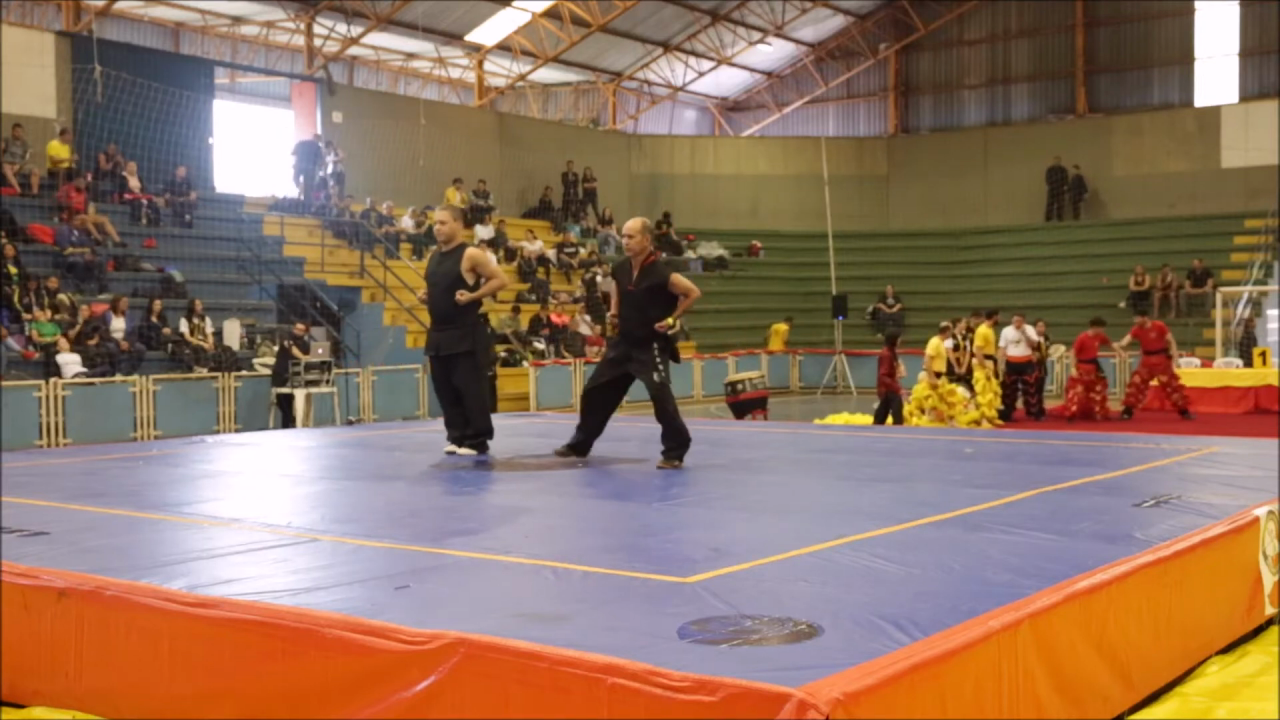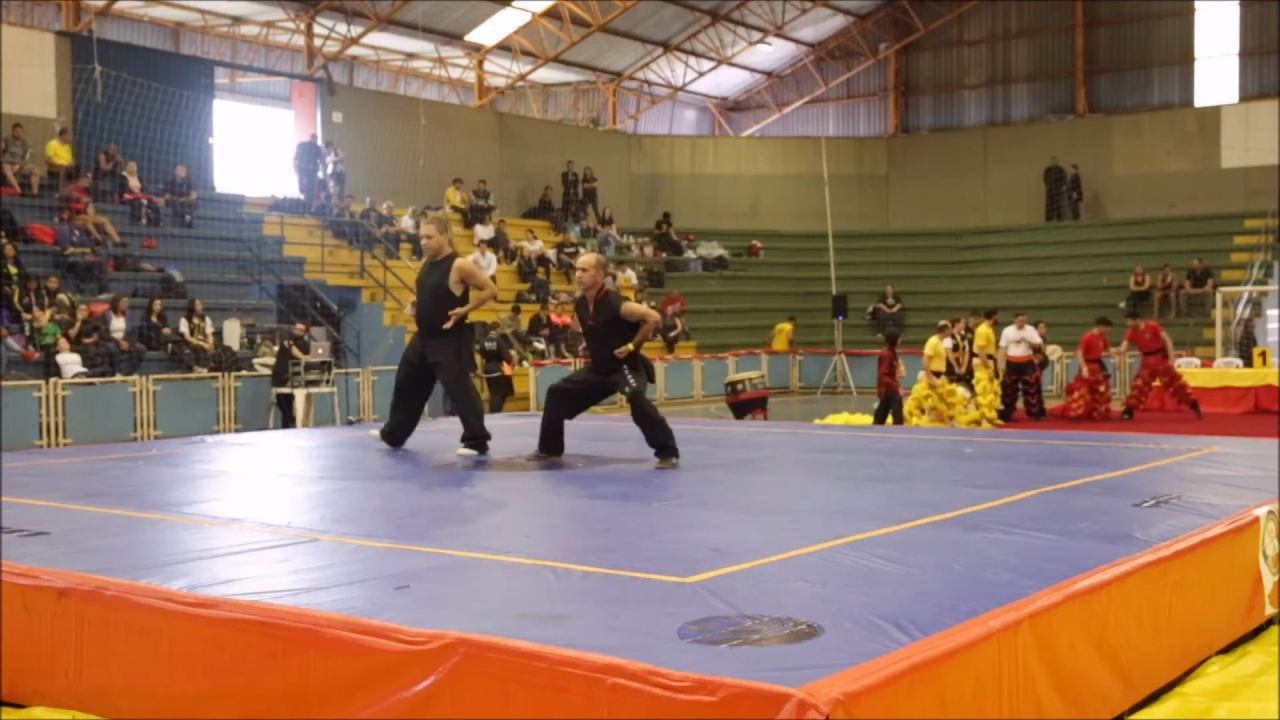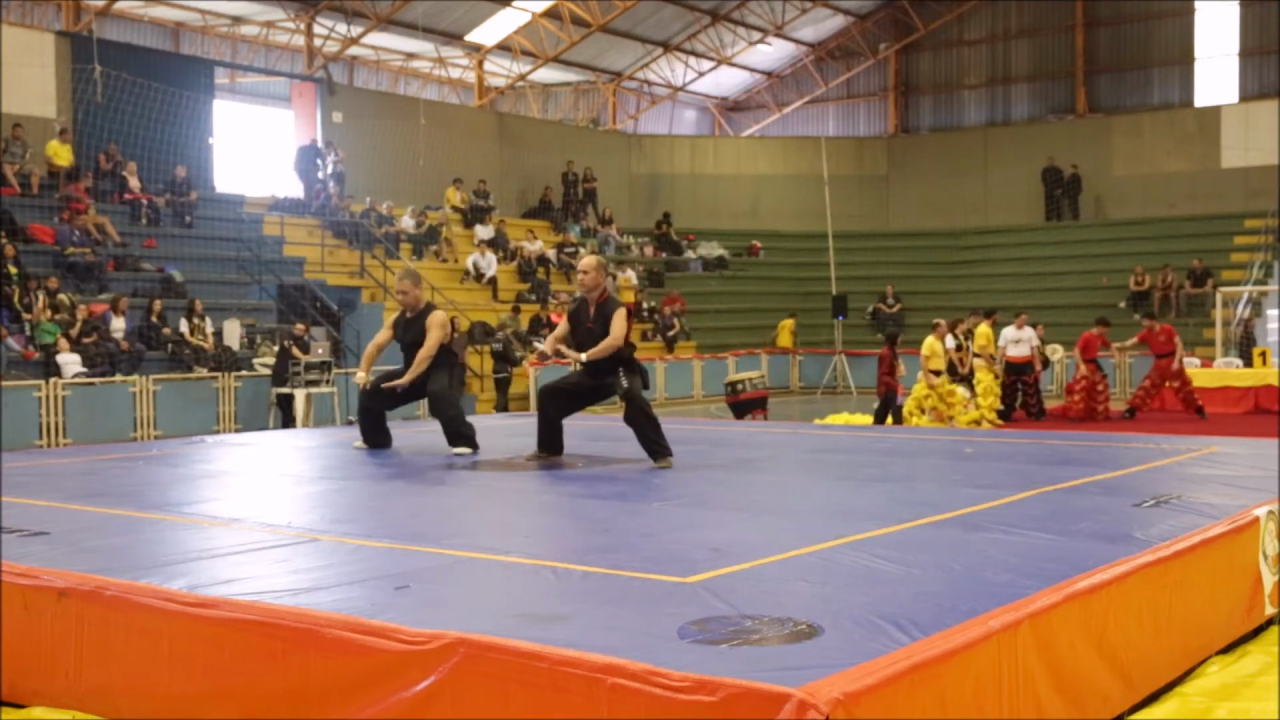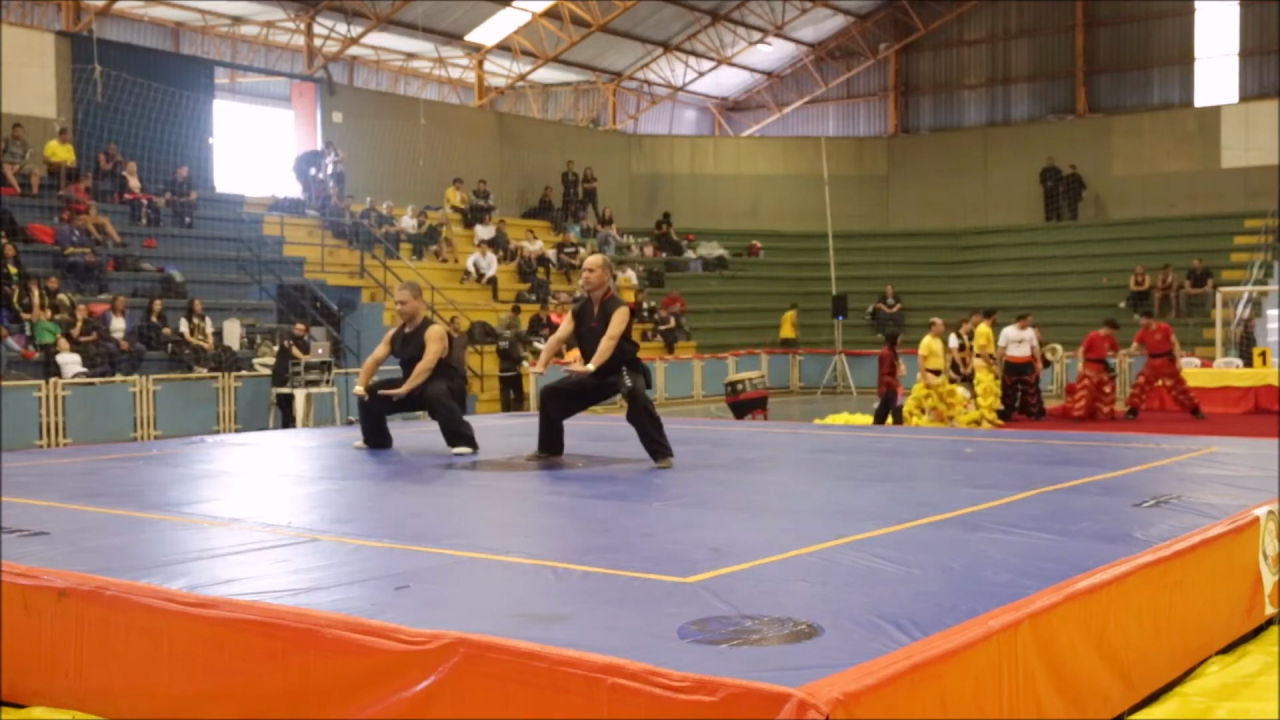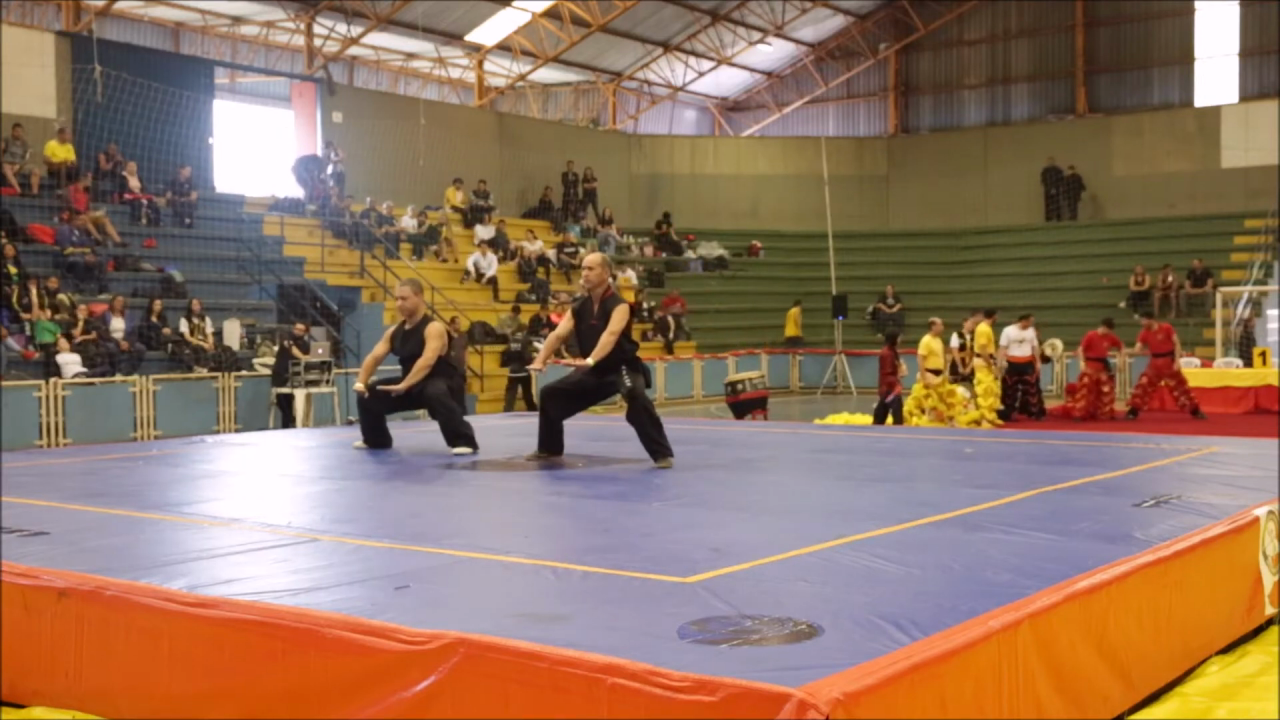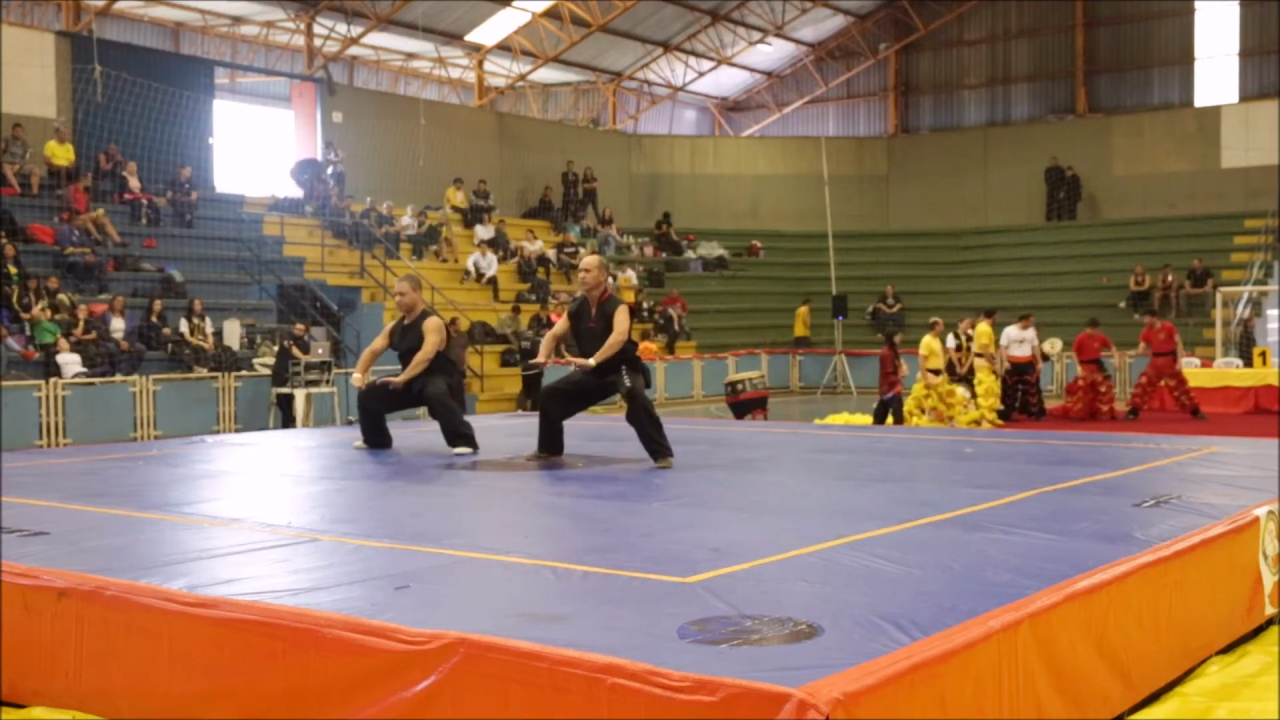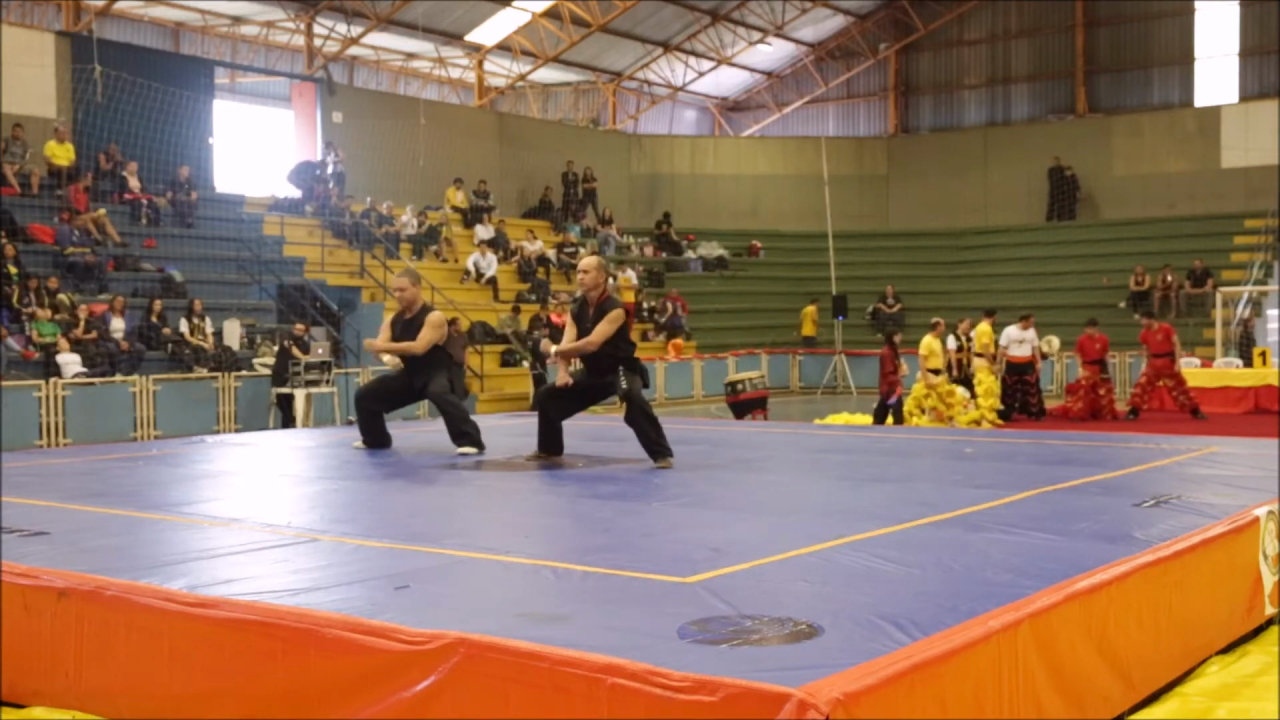
dt=0.3s
person 1, frame 1
left shoulder: (662, 274)
right shoulder: (620, 269)
left elbow: (693, 293)
left wrist: (671, 320)
right wrist: (615, 310)
left hip: (652, 346)
right hip: (624, 344)
left knee: (660, 394)
right knee: (594, 390)
left ankle: (675, 452)
right ankle: (579, 445)
person 1, frame 2
left shoulder: (616, 304)
right shoulder: (580, 304)
left elbow: (654, 318)
left wrist: (632, 346)
right wrist: (588, 344)
left hip: (625, 367)
right hip: (597, 368)
left knee: (638, 401)
right knee: (557, 394)
left ankle: (667, 453)
right ankle: (550, 448)
person 1, frame 3
left shoulder: (615, 308)
right shoulder: (576, 310)
left elbow: (616, 340)
right elbow: (556, 336)
left wrist: (583, 356)
right wrist: (548, 349)
left hip: (620, 370)
right hip: (591, 373)
left knee: (633, 399)
right knee: (548, 394)
left ankle: (661, 453)
right ankle: (549, 448)
person 1, frame 4
left shoulder: (619, 308)
right shoulder: (579, 310)
left elbow: (610, 340)
right elbow: (558, 337)
left wrist: (591, 366)
right wrist: (541, 364)
left hip: (622, 369)
right hip: (593, 374)
left knee: (637, 398)
right knee: (549, 394)
left ankle: (662, 454)
right ankle: (549, 448)
person 1, frame 5
left shoulder: (619, 306)
right shoulder: (579, 308)
left elbow: (610, 335)
right elbow: (558, 334)
left wrist: (590, 360)
right wrist: (540, 360)
left hip: (622, 368)
right hip: (593, 372)
left knee: (637, 398)
right knee: (550, 394)
left ankle: (662, 454)
right ankle: (549, 448)
person 1, frame 6
left shoulder: (617, 307)
right shoulder: (575, 310)
left elbow: (619, 336)
right elbow: (554, 334)
left wrist: (592, 361)
right wrist: (543, 355)
left hip: (622, 368)
right hip: (592, 370)
left knee: (636, 397)
right knee: (550, 396)
left ankle: (662, 454)
right ankle: (549, 448)
person 1, frame 7
left shoulder: (614, 309)
right shoulder: (576, 310)
left elbow: (592, 343)
right elbow: (567, 345)
left wrist: (553, 350)
right wrist: (562, 371)
left hip: (621, 370)
right hip: (592, 372)
left knee: (634, 400)
right knee: (547, 395)
left ankle: (661, 454)
right ankle: (549, 449)
person 2, frame 1
left shoulder: (471, 255)
right shoulder: (434, 257)
left elbow: (500, 279)
left wrist: (473, 296)
right wrist: (425, 296)
left hip: (465, 334)
right hip: (438, 334)
left knee: (472, 388)
right knee: (445, 390)
left ankle: (477, 441)
right ankle: (457, 437)
person 2, frame 2
left shoulder: (461, 266)
right shoulder: (428, 263)
left elbow: (489, 291)
left wrist: (463, 311)
right wrist: (417, 303)
left hip: (450, 341)
right hip: (423, 339)
left knee: (460, 390)
right knee: (406, 386)
left ankle: (477, 441)
right ankle: (392, 434)
person 2, frame 3
left shoulder: (436, 318)
right shoulder: (396, 319)
left elbow: (428, 352)
right elbow: (375, 346)
left wrist: (406, 380)
right wrist: (363, 372)
left hip: (441, 371)
right hip: (411, 372)
left knee: (438, 392)
right knee: (369, 392)
left ankle: (465, 441)
right ankle: (375, 439)
person 2, frame 4
left shoulder: (434, 331)
right shoulder: (394, 334)
left elbow: (428, 365)
right elbow: (374, 360)
left wrist: (405, 389)
right wrist: (361, 385)
left hip: (442, 385)
right hip: (411, 387)
left knee: (436, 394)
right knee: (368, 396)
left ankle: (464, 442)
right ankle: (376, 440)
person 2, frame 5
left shoulder: (434, 328)
right shoulder: (394, 331)
left elbow: (427, 361)
right elbow: (374, 357)
left wrist: (403, 386)
right wrist: (361, 382)
left hip: (440, 383)
right hip: (411, 386)
left knee: (436, 395)
right knee: (368, 396)
left ankle: (464, 441)
right ankle: (376, 439)
person 2, frame 6
left shoulder: (432, 323)
right shoulder: (395, 327)
left elbow: (426, 354)
right elbow: (372, 351)
left wrist: (404, 378)
right wrist: (358, 374)
left hip: (439, 378)
right hip: (410, 381)
left knee: (436, 395)
right knee: (368, 394)
left ankle: (464, 442)
right ankle: (376, 440)
person 2, frame 7
left shoulder: (434, 317)
right shoulder: (393, 320)
left elbow: (419, 348)
right elbow: (380, 344)
left wrist: (384, 346)
right wrist: (388, 355)
left hip: (436, 373)
right hip: (407, 375)
left knee: (440, 394)
right knee: (366, 394)
left ankle: (470, 441)
right ankle: (375, 440)
